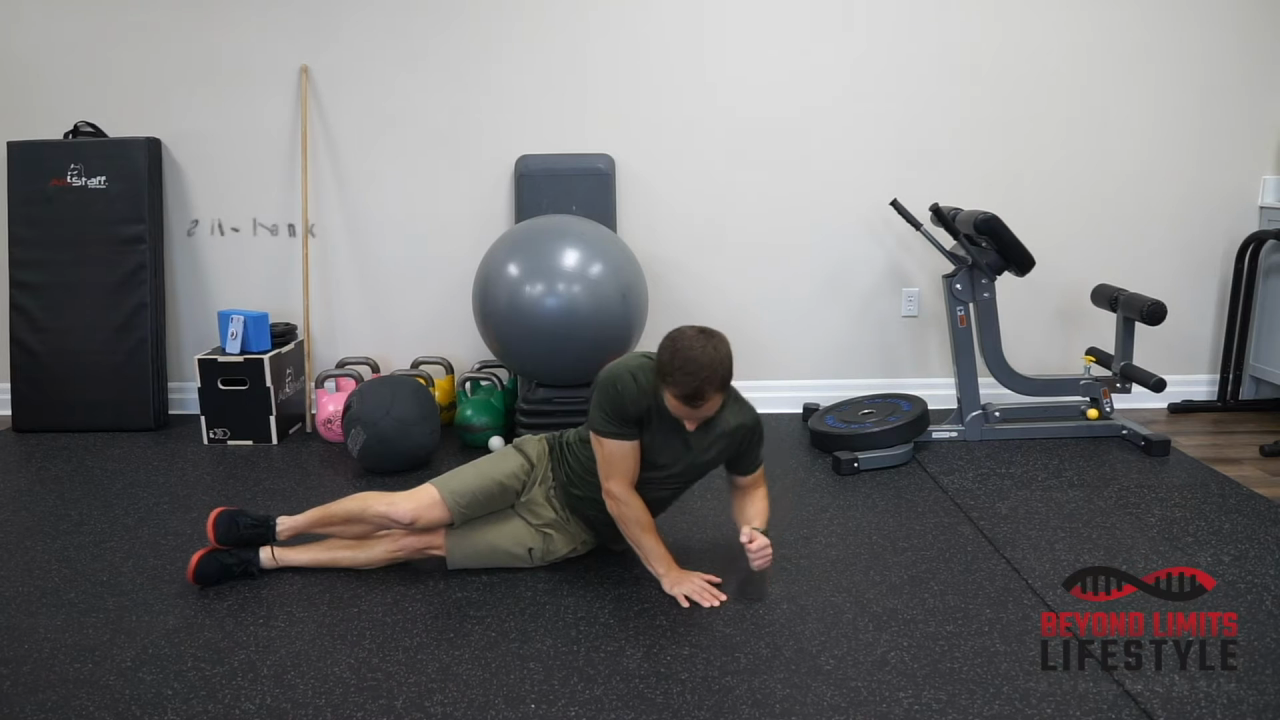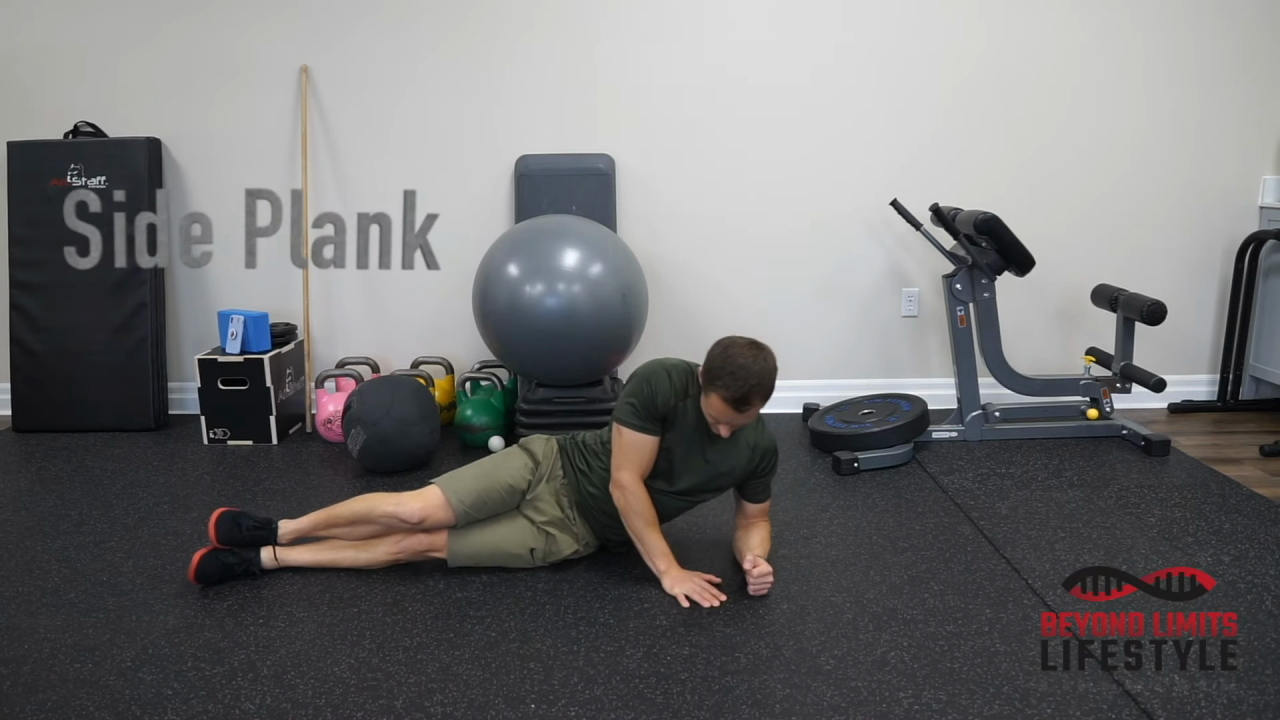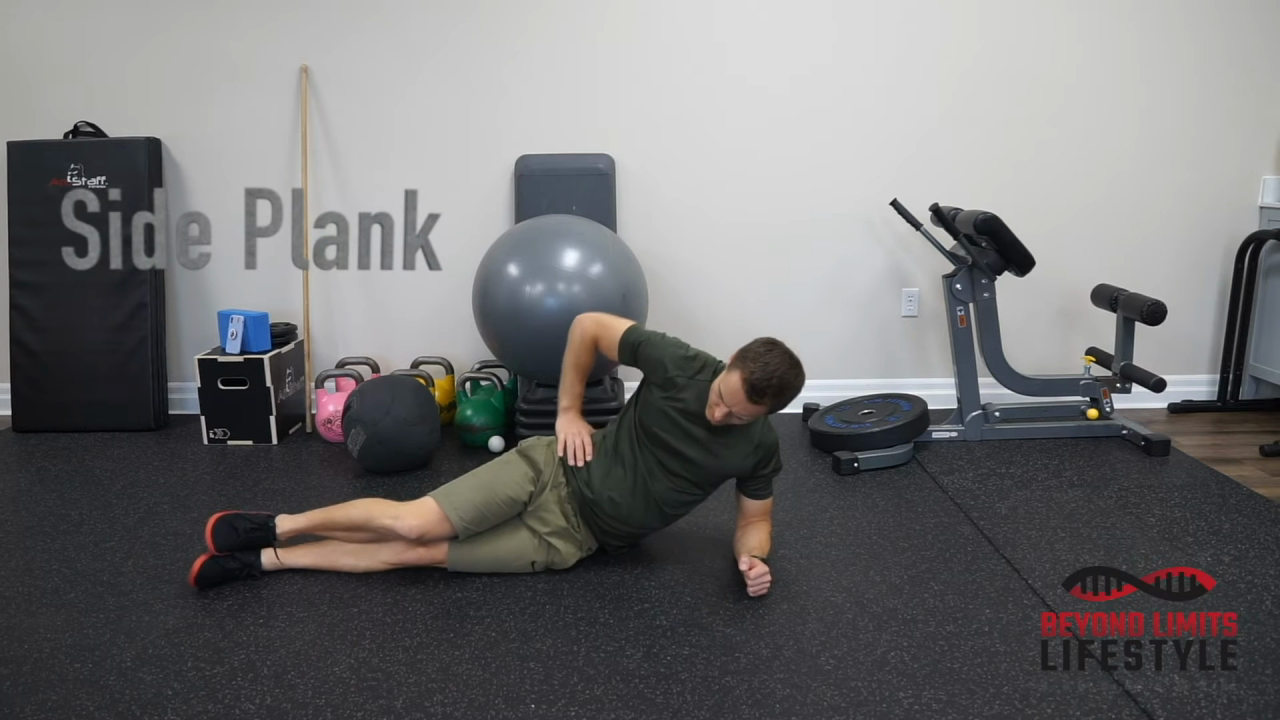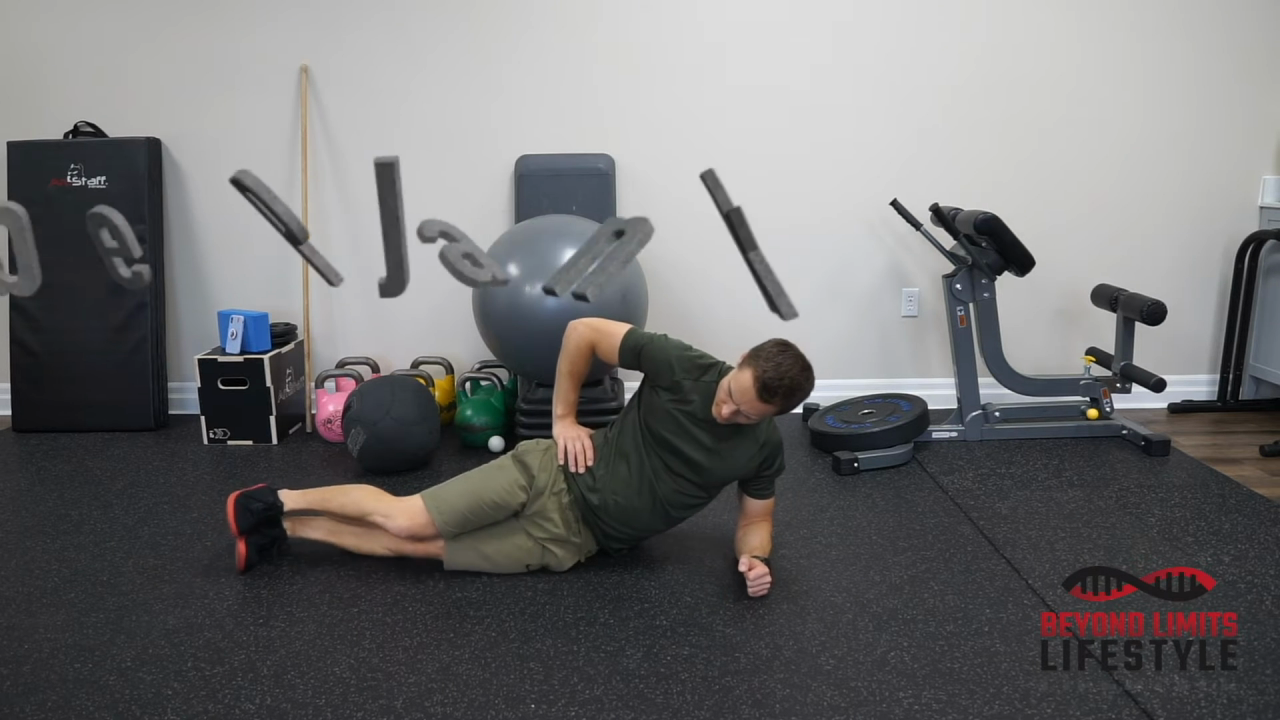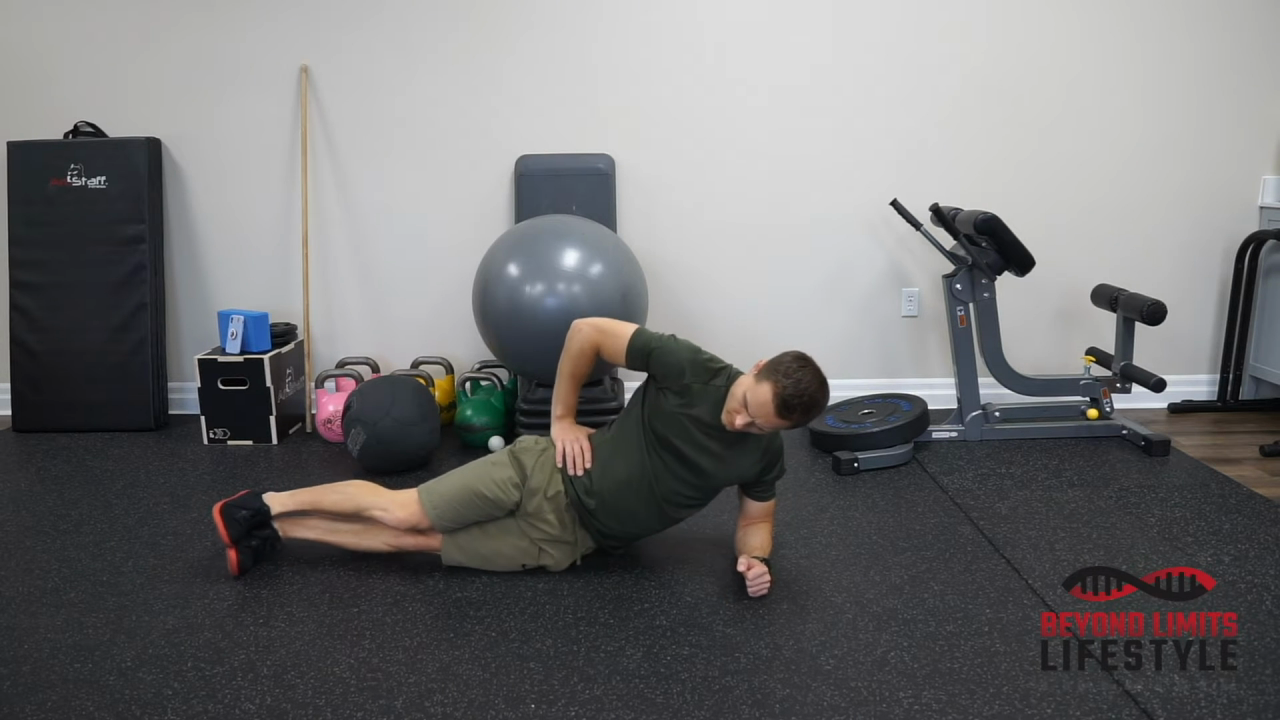
dt=1s
person 1, frame 1
left shoulder: (740, 424)
right shoulder: (624, 380)
left elbow: (750, 488)
right elbow: (617, 491)
left wrist: (755, 532)
right wrist: (669, 572)
left hip: (574, 529)
right hip: (543, 465)
left knee: (418, 544)
right knee: (409, 514)
left ankle: (265, 559)
right ankle: (278, 527)
person 1, frame 2
left shoulder: (758, 448)
right shoulder: (661, 382)
left elbow: (753, 519)
right elbow: (626, 482)
left wrist: (754, 559)
right wrist: (668, 570)
left hip: (573, 531)
right hip: (551, 466)
left knee: (419, 545)
right knee: (415, 512)
left ankle: (265, 560)
right ankle: (281, 529)
person 1, frame 3
left shoulder: (758, 448)
right shoulder: (680, 366)
left elbow: (754, 520)
right elbow: (589, 326)
left wrist: (752, 559)
right wrist: (569, 411)
left hip: (571, 538)
right hip: (552, 474)
left knee: (417, 554)
right knee: (415, 523)
left ankle: (264, 562)
right ankle: (278, 526)
person 1, frame 4
left shoulder: (762, 449)
right shoulder: (682, 365)
left elbow: (755, 520)
right elbow: (583, 330)
left wrist: (755, 560)
right wrist: (564, 418)
left hip: (572, 539)
right hip: (553, 477)
left knee: (417, 545)
right knee: (404, 520)
left ankle: (288, 530)
right ankle: (285, 502)
person 1, frame 5
left shoulder: (764, 454)
right shoulder: (691, 368)
left elbow: (755, 521)
right elbow: (587, 331)
left wrist: (754, 560)
right wrist: (562, 417)
left hip: (566, 537)
right hip: (549, 476)
left knee: (416, 539)
right knee: (401, 512)
left ankle: (279, 533)
right ankle: (268, 506)
